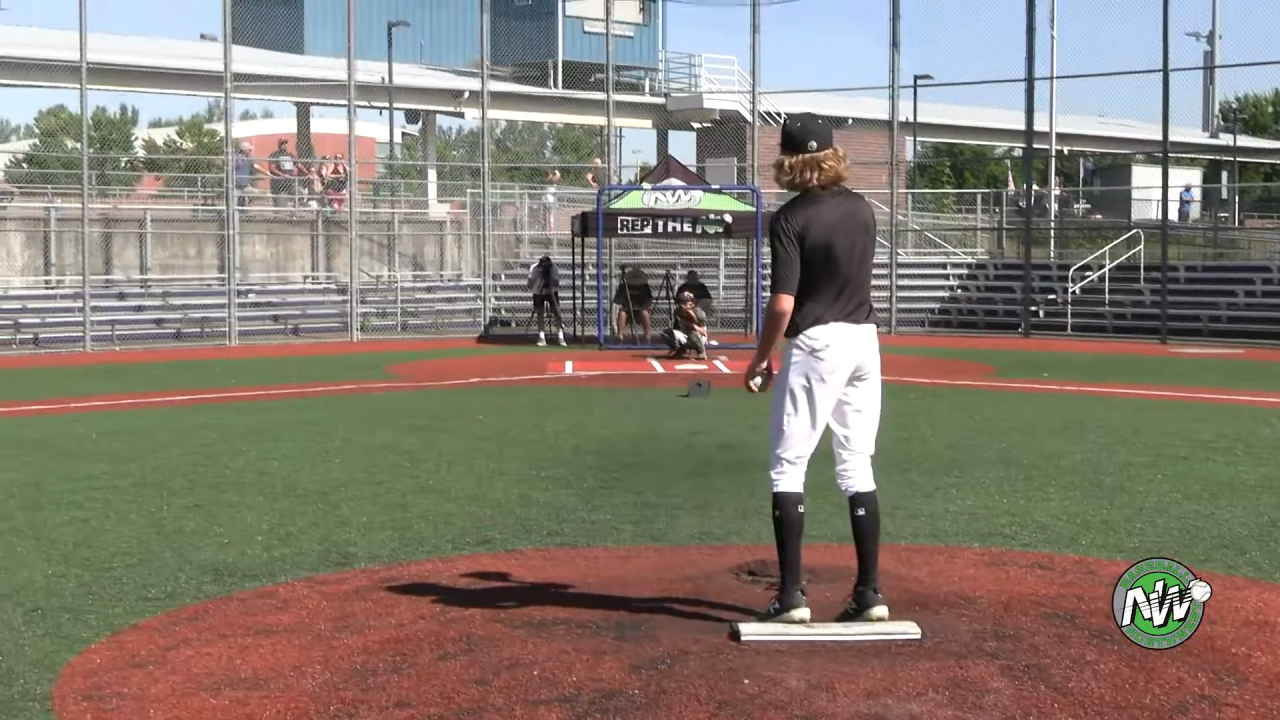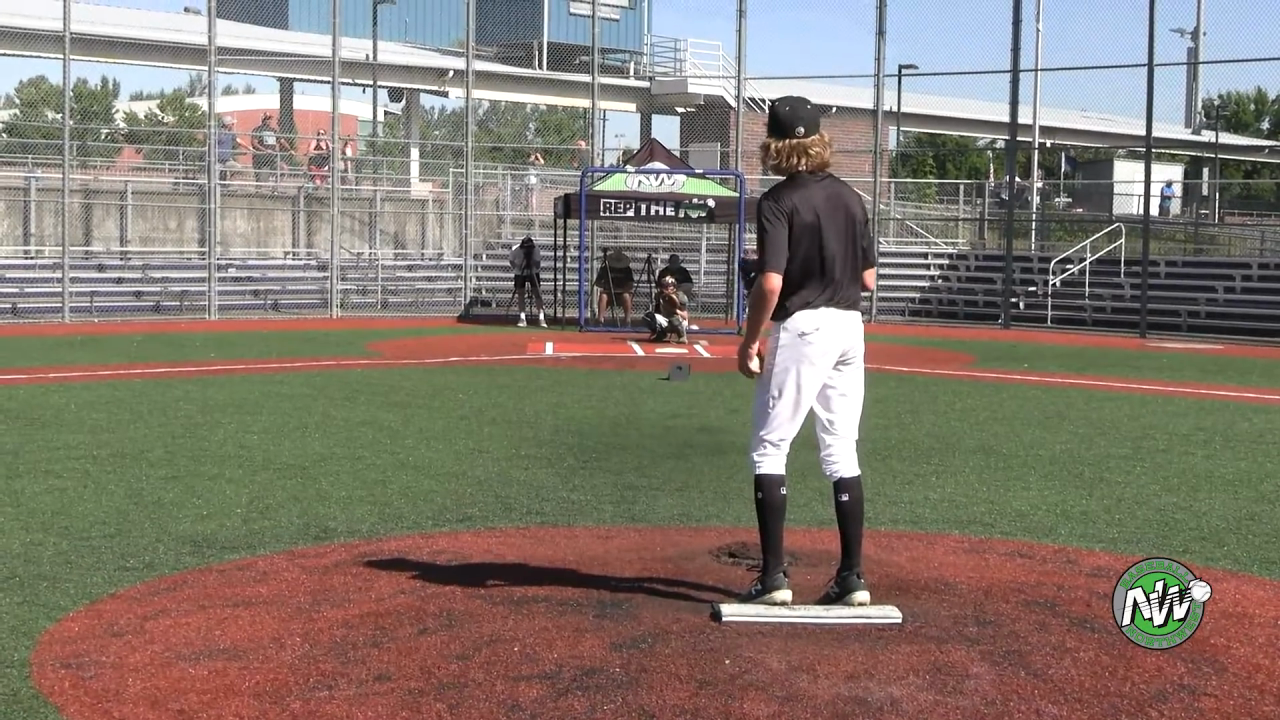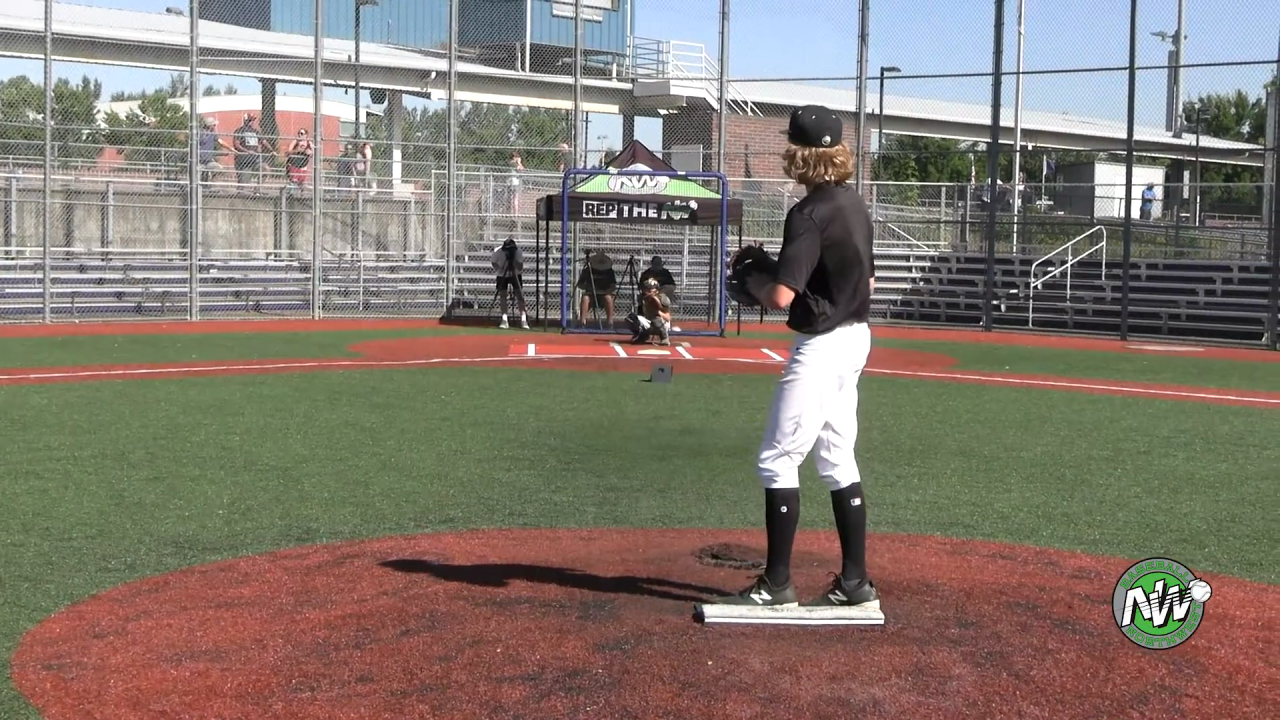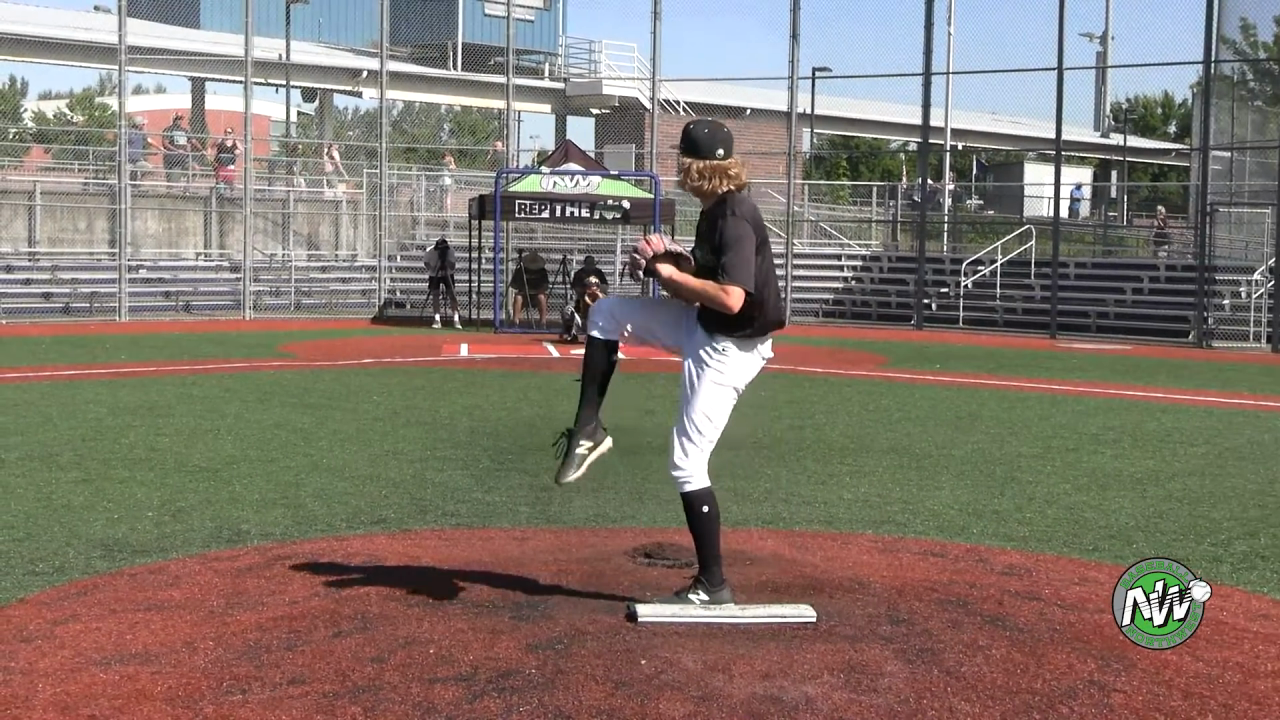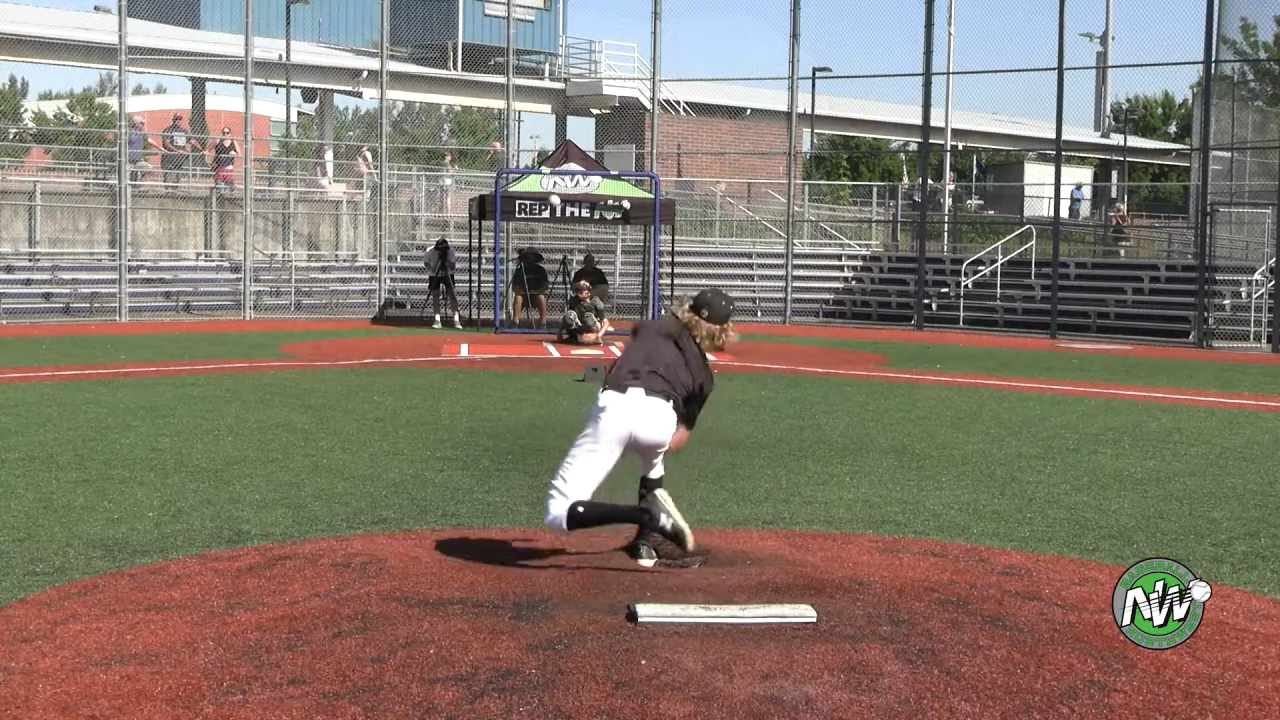
dt=1s
person 1, frame 1
left shoulder: (791, 218)
right shoulder: (861, 209)
left elbow: (783, 302)
left wrist: (761, 357)
left hip: (817, 345)
right hip: (864, 340)
left knee: (787, 467)
right knee: (857, 467)
left ankle: (791, 596)
right ankle: (869, 592)
person 1, frame 2
left shoulder: (777, 201)
right shoulder: (848, 196)
left elbow: (771, 283)
right elbow: (869, 279)
left wrist: (749, 339)
left hip: (801, 329)
right hip: (849, 327)
left knee: (768, 450)
right knee: (841, 453)
left ankle: (773, 577)
right ankle: (852, 577)
person 1, frame 3
left shoulder: (809, 213)
right shoulder: (855, 204)
left elbow: (782, 296)
left wrist: (753, 280)
left hip: (821, 345)
right hip: (853, 337)
left knee: (778, 460)
right knee: (838, 460)
left ankle: (777, 584)
right ankle: (855, 582)
person 1, frame 4
left shoulder: (735, 219)
right shoulder: (713, 212)
left elbow: (731, 298)
left wrist: (672, 275)
right wrist: (661, 266)
left hip: (730, 349)
right hip: (703, 330)
left knee: (687, 465)
right knee: (606, 312)
left ankle: (712, 585)
right ankle: (587, 431)
person 1, frame 5
left shoulder: (658, 325)
right shoulder: (700, 370)
right elbow: (677, 442)
left hip: (616, 407)
right hip: (657, 414)
left knee: (559, 515)
right knee: (653, 460)
left ankle: (649, 515)
right ankle: (644, 542)
